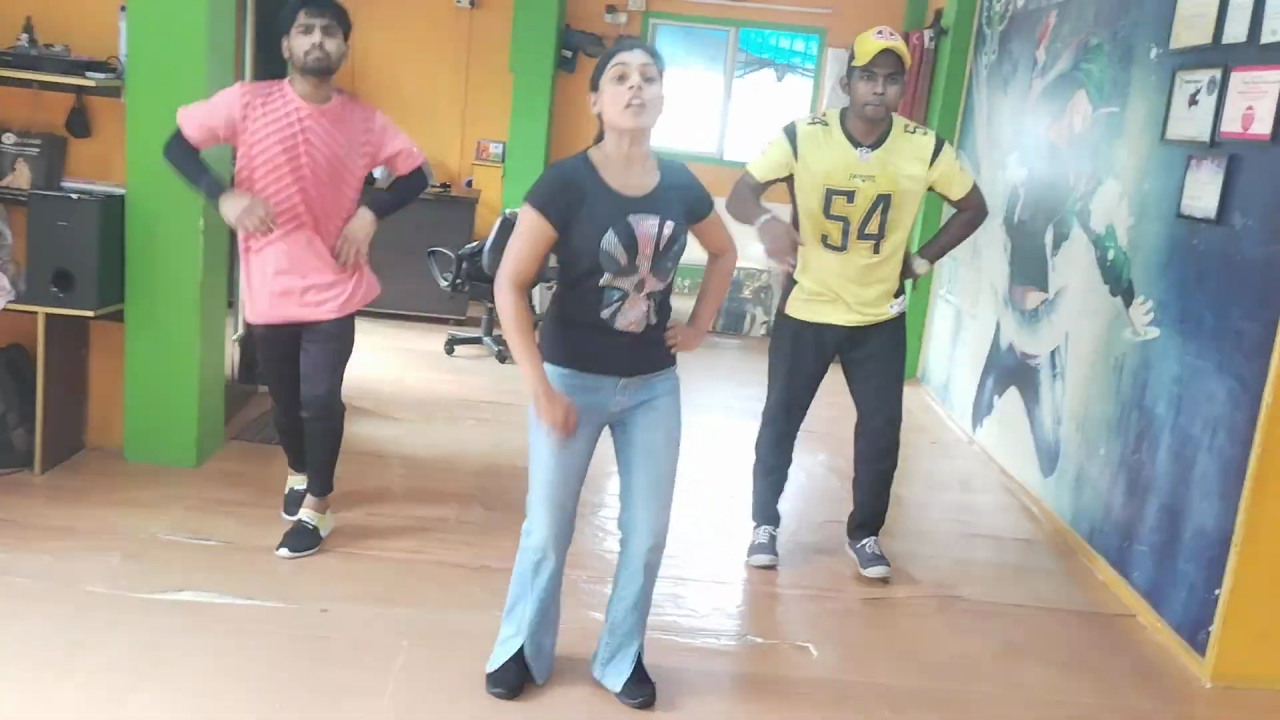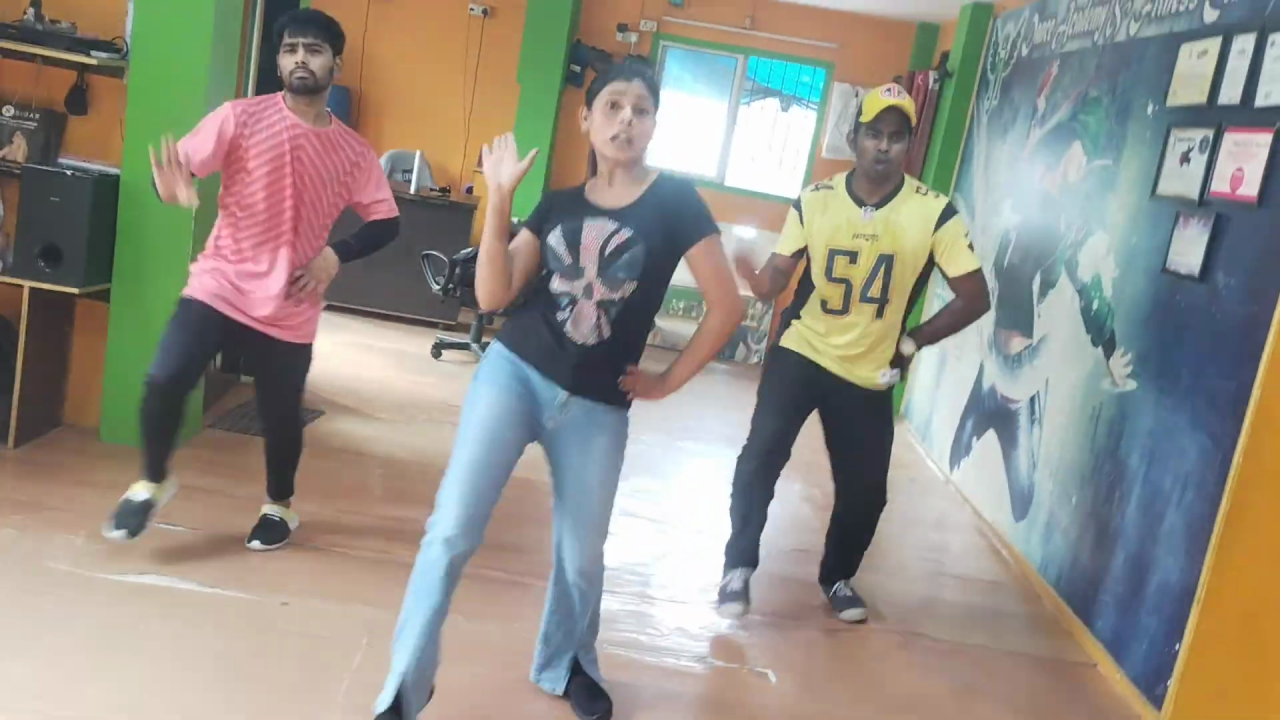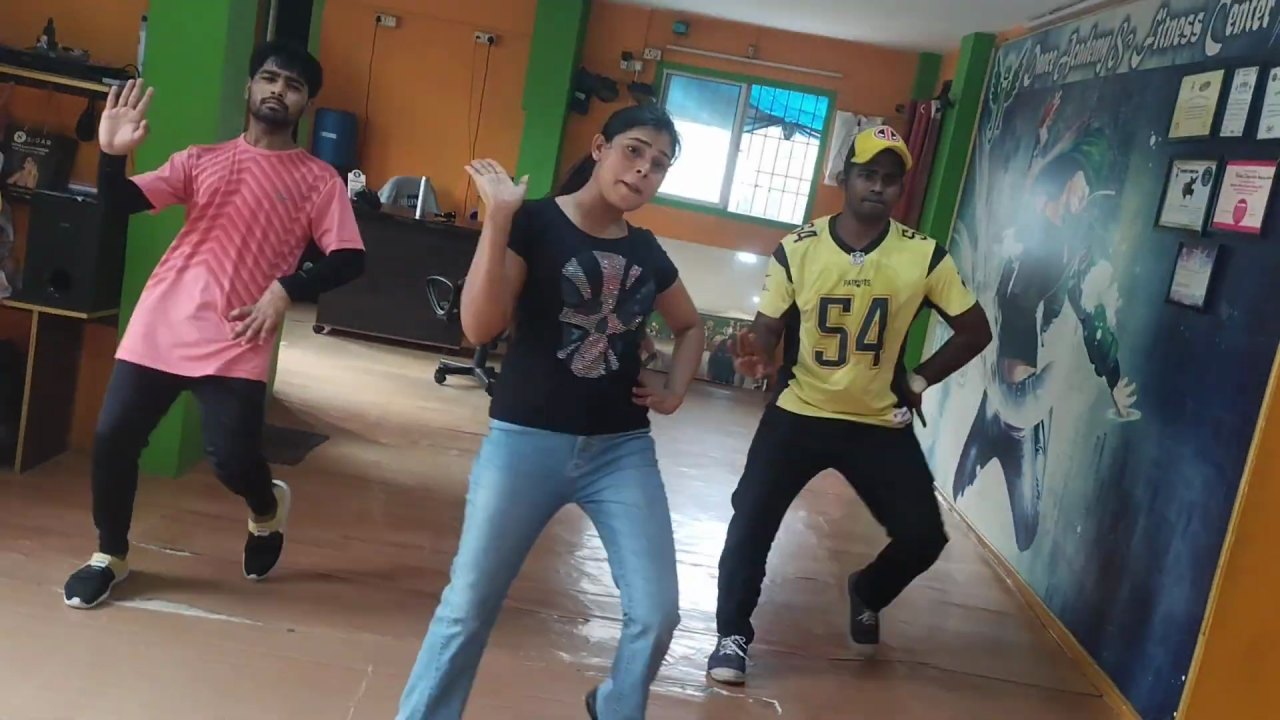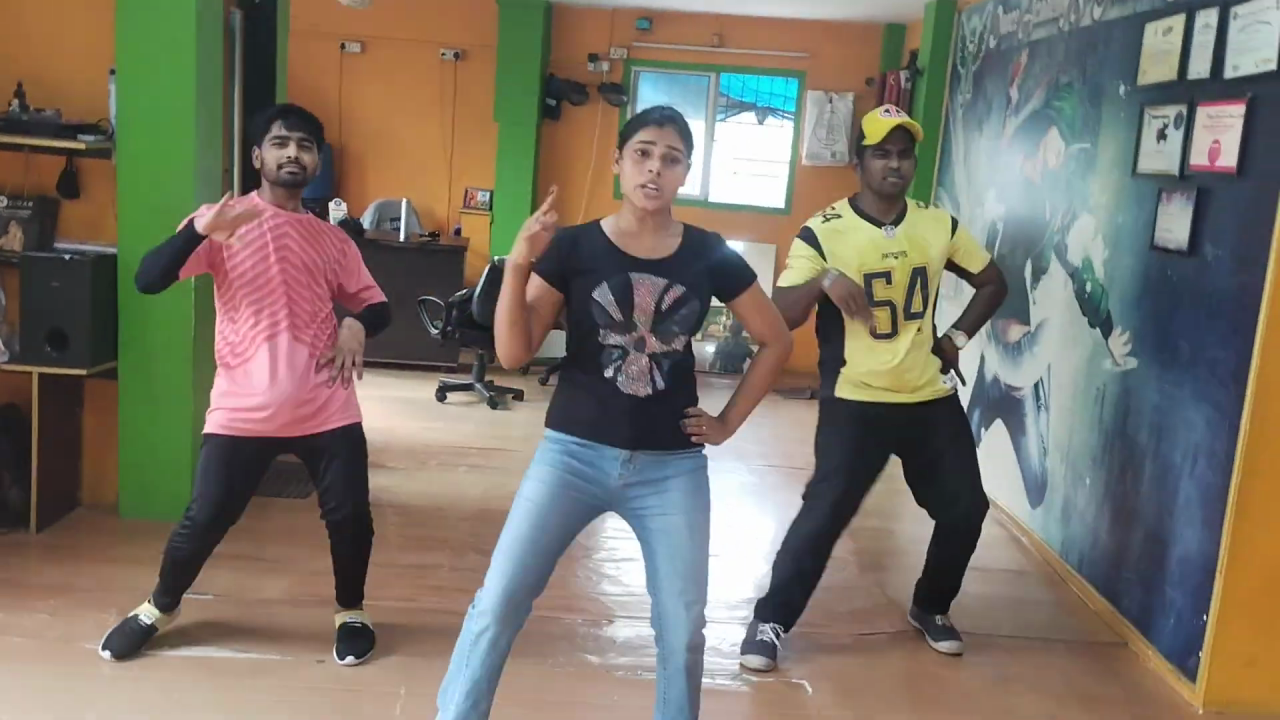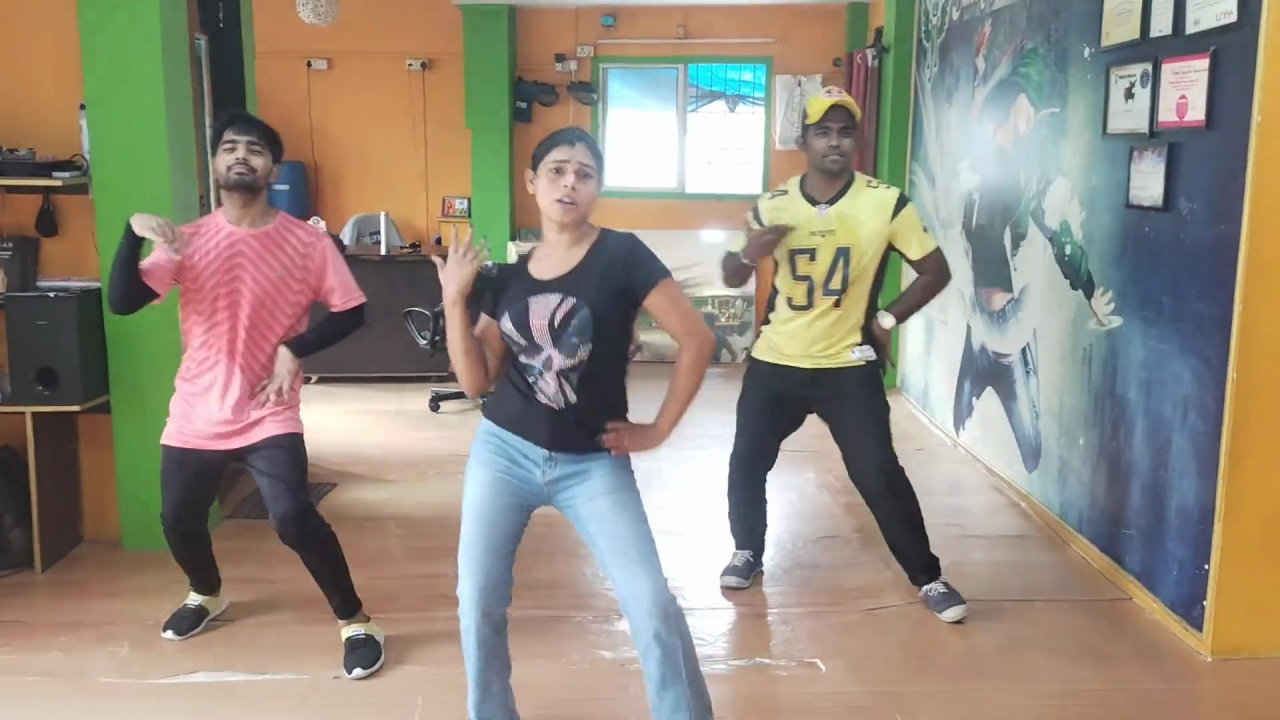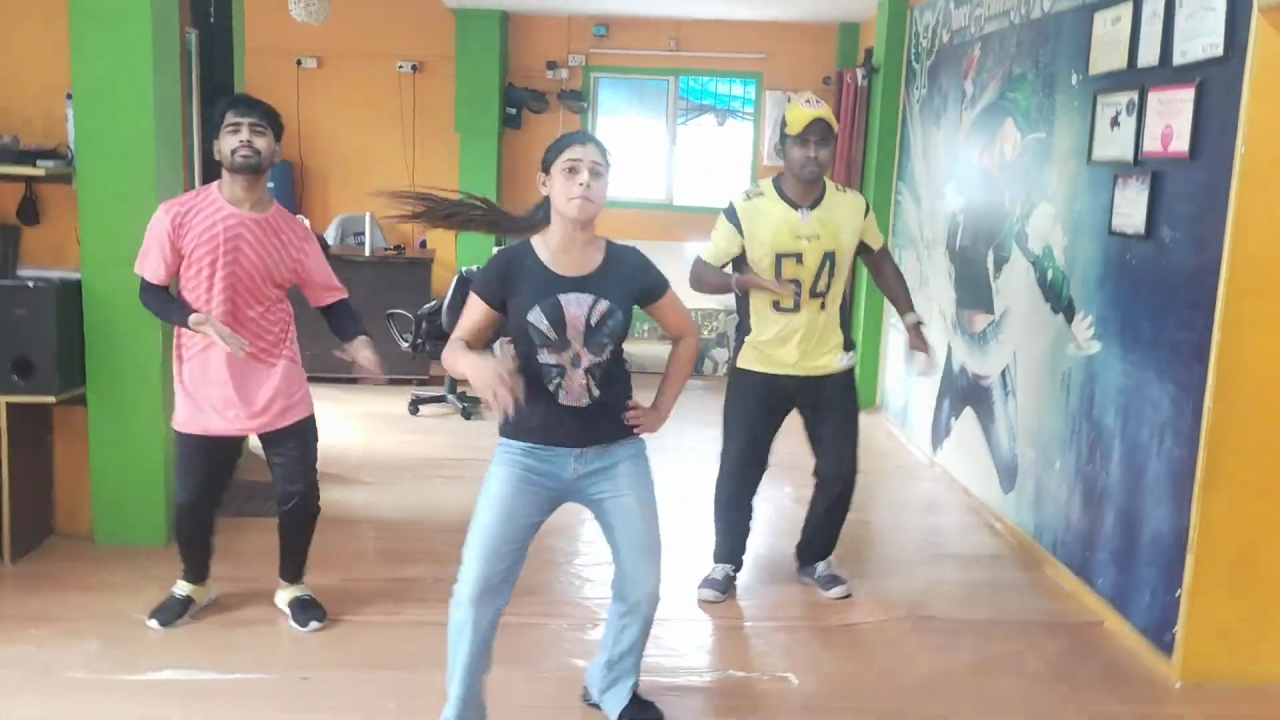
dt=0.4s
person 1, frame 1
left shoulder: (679, 184)
right shoulder: (568, 181)
left elbow: (723, 251)
right elbow: (510, 283)
left wrist: (698, 325)
right wrist: (540, 387)
left hip: (653, 385)
right hip: (574, 380)
left knee: (647, 534)
right knee: (548, 532)
left ankle: (621, 658)
right ankle: (522, 647)
person 1, frame 2
left shoulder: (675, 201)
right shoulder: (558, 204)
left elbow: (728, 305)
right elbow: (492, 297)
left wrist: (668, 381)
right wrist: (498, 200)
left hip: (596, 406)
right hip: (514, 373)
left knee: (581, 557)
right knee: (453, 528)
left ankle: (568, 666)
person 1, frame 3
left shoulder: (645, 250)
right shoulder: (534, 222)
left elbow: (688, 327)
right elbow: (477, 327)
left wrist: (673, 391)
right wrist: (495, 220)
left hip: (622, 449)
right hip: (527, 440)
left knee: (655, 614)
right knee: (468, 606)
person 1, frame 4
left shoulder: (709, 255)
right shoulder: (572, 246)
left elbow: (775, 339)
right elbow: (512, 353)
left wrist: (728, 422)
right wrist: (518, 264)
left hip: (671, 466)
right hip: (575, 454)
left knee: (683, 628)
right knee: (499, 603)
person 1, frame 5
left shoulder: (622, 256)
right shoulder: (506, 278)
left elbow: (697, 341)
right elbow: (476, 381)
left wrist: (657, 431)
right wrist: (453, 300)
left hip: (588, 464)
right hip: (503, 449)
left knee: (652, 603)
right knee: (479, 601)
person 1, frame 6
left shoulder: (629, 266)
right shoulder: (509, 267)
left elbow: (687, 335)
right elbow: (455, 350)
left wrist: (661, 410)
right wrist: (480, 371)
left hip: (614, 454)
right hip: (528, 455)
left knee: (642, 587)
right knee: (476, 588)
person 2, frame 1
left shoulder: (363, 121)
right shoulder: (247, 103)
left elbow: (416, 172)
right elbow: (178, 144)
left wrist: (371, 211)
right wrist: (223, 196)
left hip: (331, 287)
right hip: (267, 284)
left knee: (320, 396)
right knee: (283, 393)
left ankle: (317, 507)
right ankle: (300, 472)
person 2, frame 2
left shoulder: (354, 150)
right shoulder: (240, 117)
left elbow: (386, 221)
right elbow: (179, 167)
left wrist: (336, 253)
right wrist: (173, 184)
left hip: (290, 305)
right hip: (221, 282)
left knee: (283, 414)
right knee: (164, 380)
left ankle: (279, 504)
right ankle: (151, 482)
person 2, frame 3
left shoulder: (319, 179)
right shoulder: (202, 159)
left elbow: (348, 260)
right elbow: (118, 203)
left wrist: (285, 290)
right wrist: (111, 152)
left hip: (236, 341)
right hip: (161, 326)
left knee: (232, 457)
right knee: (112, 439)
left ankle: (267, 510)
right ankle: (110, 554)
person 2, frame 4
left shoulder: (334, 240)
right shoulder: (220, 222)
left elbow: (376, 305)
right elbow: (148, 280)
left wrist: (357, 325)
right wrist: (198, 229)
left hip: (327, 404)
right hip: (244, 403)
left knee: (350, 514)
right knee: (206, 518)
left ankle: (351, 610)
right ankle: (158, 608)
person 2, frame 5
left shoulder: (307, 242)
right shoulder: (186, 240)
left elbow: (351, 312)
right elbow: (120, 303)
left wrist: (293, 349)
right wrist: (132, 236)
left hip: (267, 410)
right hip: (199, 408)
left knee: (293, 517)
right knee: (179, 518)
left ankle: (356, 621)
right ankle: (206, 594)
person 2, frame 6
left shoulder: (292, 231)
right shoulder: (178, 215)
left elbow: (331, 299)
right elbow: (151, 290)
left wrist: (359, 339)
right wrist: (195, 320)
left hip: (279, 392)
right hip: (205, 390)
left knee: (300, 498)
right knee: (192, 503)
left ankle: (292, 587)
right ankle: (192, 583)
person 3, frame 1
left shoulder: (925, 148)
right shoulder: (803, 136)
left elbow: (973, 208)
right elbow: (739, 193)
left wrist: (921, 259)
right wrist: (769, 223)
left hip: (879, 318)
right hip: (806, 313)
left knee: (881, 429)
right knee: (780, 421)
left ankle: (864, 533)
right ankle: (766, 523)
person 3, frame 2
left shoulder: (935, 212)
right shoulder: (815, 201)
left elbow: (974, 297)
right elbow: (775, 277)
left wrist: (909, 343)
right wrist: (758, 279)
left hip: (867, 376)
right hip: (801, 354)
left knee: (865, 490)
right knee: (762, 455)
left ankle: (837, 576)
right ankle: (738, 565)
person 3, frame 3
left shoulder: (924, 256)
right shoulder: (796, 249)
left elbow: (975, 330)
right elbow: (767, 332)
left wrist: (916, 383)
right wrist: (753, 348)
left hip: (880, 424)
right hip: (799, 413)
left knee: (924, 535)
right knee: (752, 519)
left ankle: (867, 597)
right ankle: (732, 633)
person 3, frame 4
left shoulder: (939, 223)
right shoulder: (822, 233)
left elbow: (992, 282)
right elbow: (781, 315)
left wrist: (958, 336)
right wrist: (823, 284)
left hip: (931, 397)
right hip: (856, 398)
left knee: (965, 510)
right knee: (826, 509)
left ankle: (931, 607)
right ankle: (771, 619)
person 3, frame 5
left shoulder: (887, 202)
right shoulder: (773, 204)
left elbow: (936, 271)
right elbow: (732, 278)
left wrist: (886, 318)
right wrist: (749, 253)
left hip: (848, 364)
right hip: (775, 361)
left knee: (879, 473)
right knee: (746, 465)
left ankle: (927, 576)
right ankle: (747, 551)
person 3, frame 6
left shoulder: (853, 205)
right shoulder: (746, 209)
left elbow: (881, 261)
right elbow: (699, 276)
left wrist: (910, 320)
right wrist: (739, 277)
left hip: (829, 367)
right hip: (760, 367)
left knee: (839, 472)
right knee: (740, 467)
left ankle: (814, 559)
right ankle: (726, 562)
person 4, frame 1
left shoulder: (1089, 168)
right shoulder: (1033, 149)
left elbow: (1108, 245)
left wrist: (1130, 304)
left hip: (1045, 318)
right hip: (1014, 310)
left knee: (1046, 432)
right knee: (980, 415)
person 4, frame 2
left shoulder: (1080, 226)
right shoulder: (1025, 200)
left elbow: (1094, 296)
left wrist: (1111, 355)
left hip: (1029, 363)
right hip: (997, 352)
left knee: (1021, 476)
right knee: (959, 453)
person 4, frame 3
left shoulder: (1084, 255)
right shoulder: (1027, 233)
left elbow: (1097, 327)
left wrist: (1114, 383)
left hip: (1032, 396)
right hip: (999, 385)
left knee: (1025, 505)
right knee: (961, 483)
person 4, frame 4
left shoulder: (1068, 213)
right shoulder: (1009, 192)
left elbow: (1087, 278)
left wrist: (1109, 334)
left hip: (1030, 355)
right hip: (995, 348)
left knee: (1033, 470)
right knee: (968, 438)
person 4, frame 5
left shoulder: (1041, 179)
right shoulder: (982, 166)
left elbow: (1065, 242)
left wrist: (1091, 294)
left hip: (1013, 319)
right hip: (980, 317)
left knee: (1027, 439)
right knee: (961, 424)
person 4, frame 6
left shoulder: (1025, 200)
right shoulder: (967, 188)
left elbow: (1047, 265)
left wrist: (1072, 319)
left hip: (994, 341)
right hip: (961, 335)
left knee: (1002, 449)
right knee: (939, 436)
